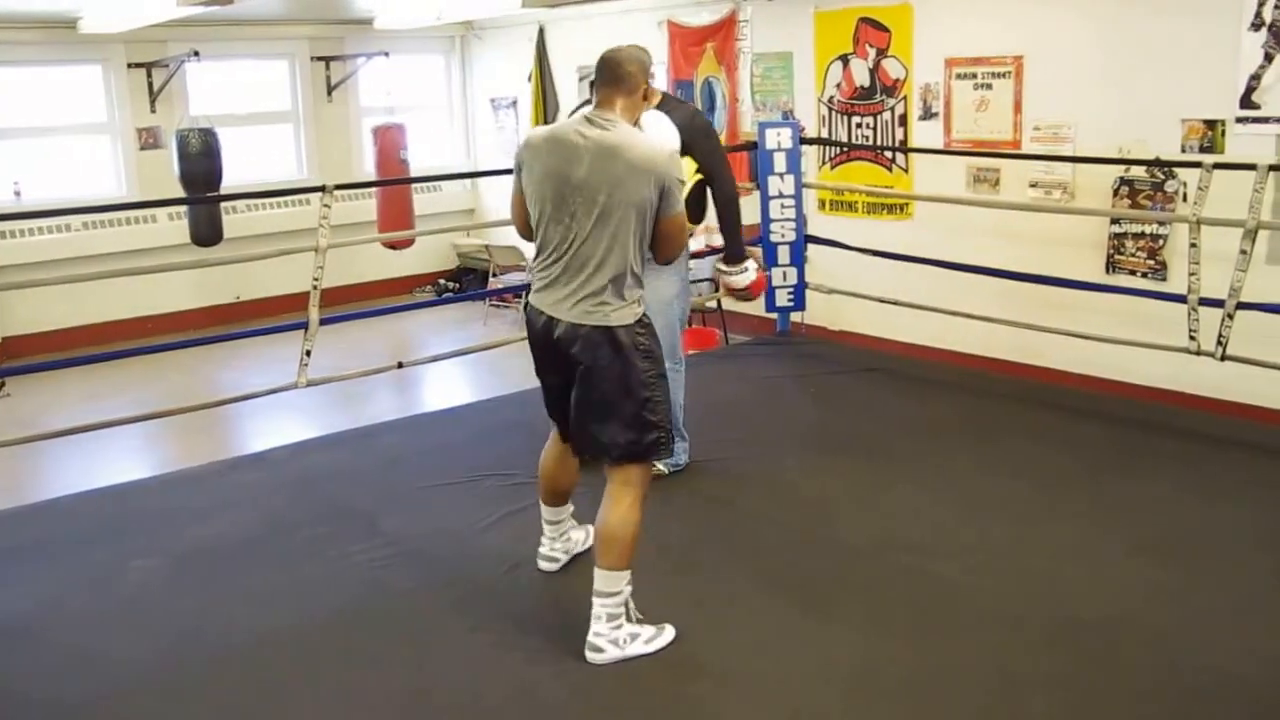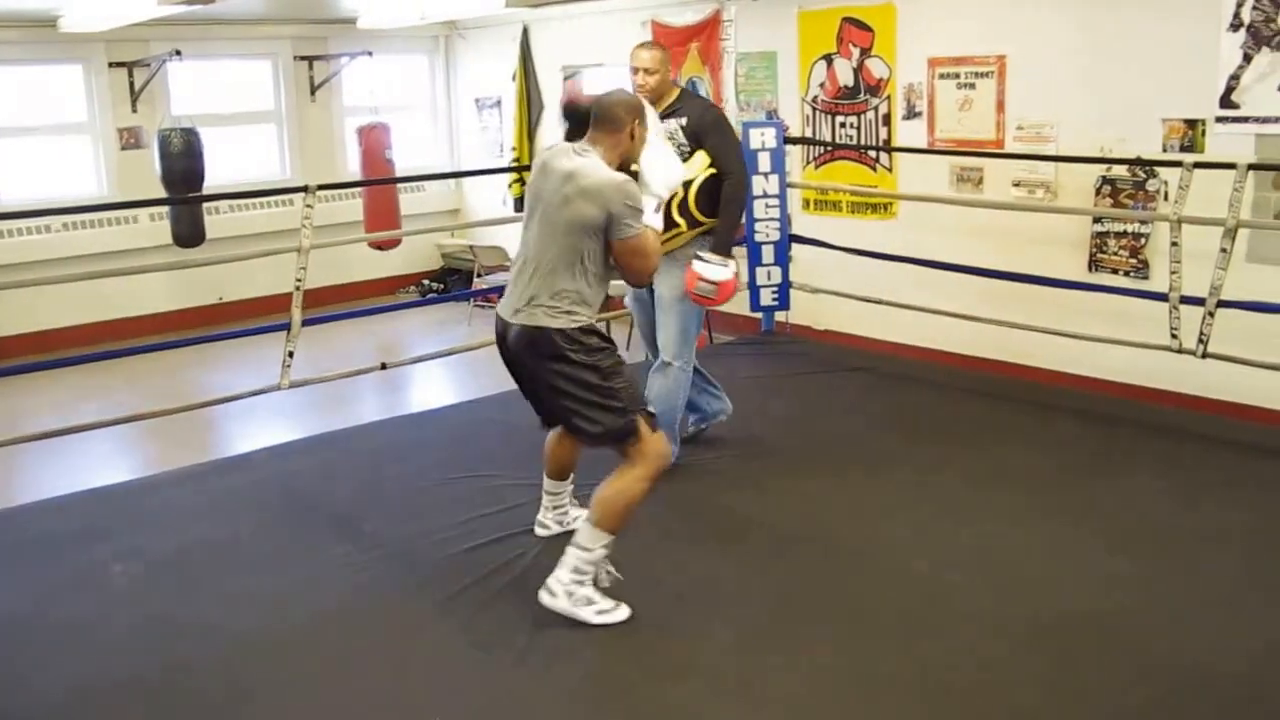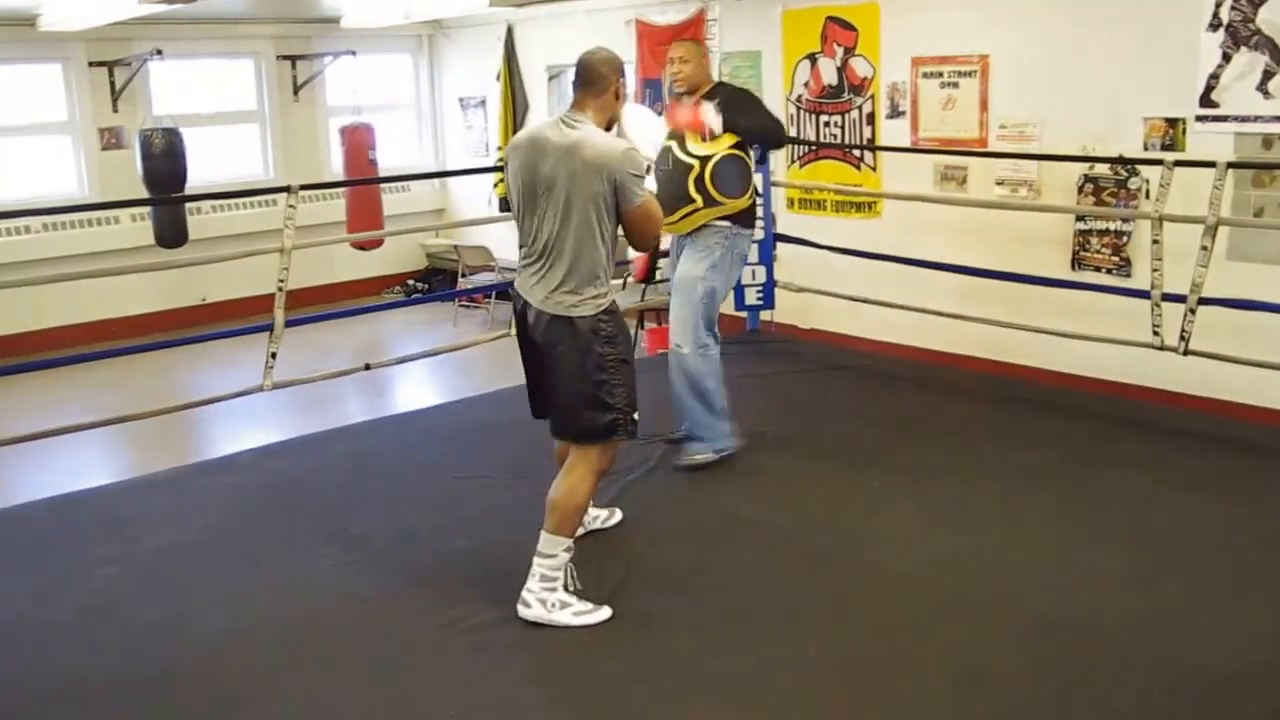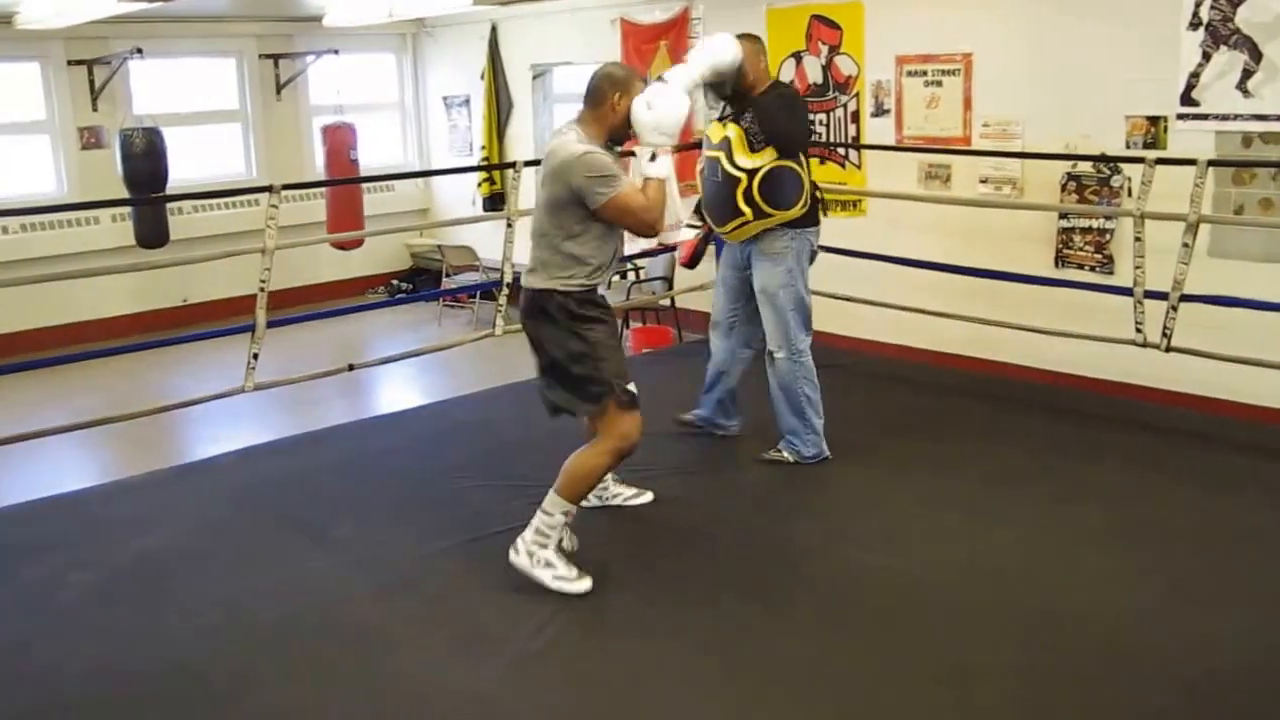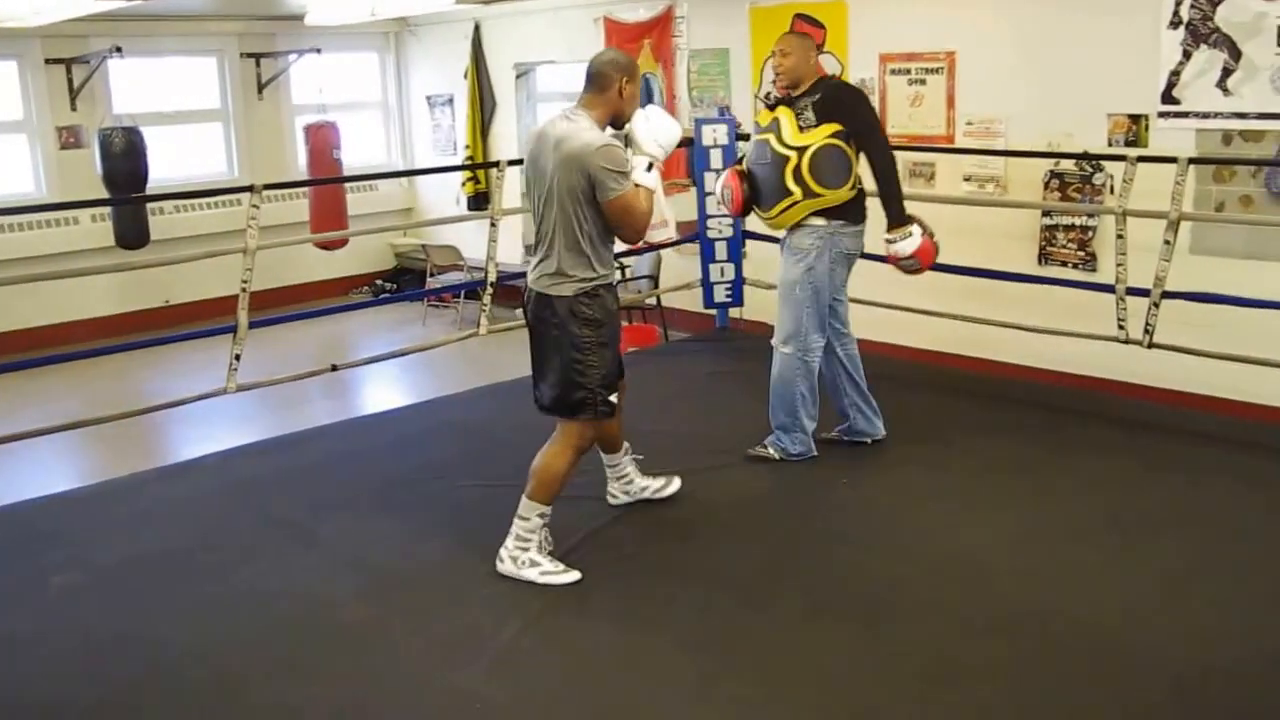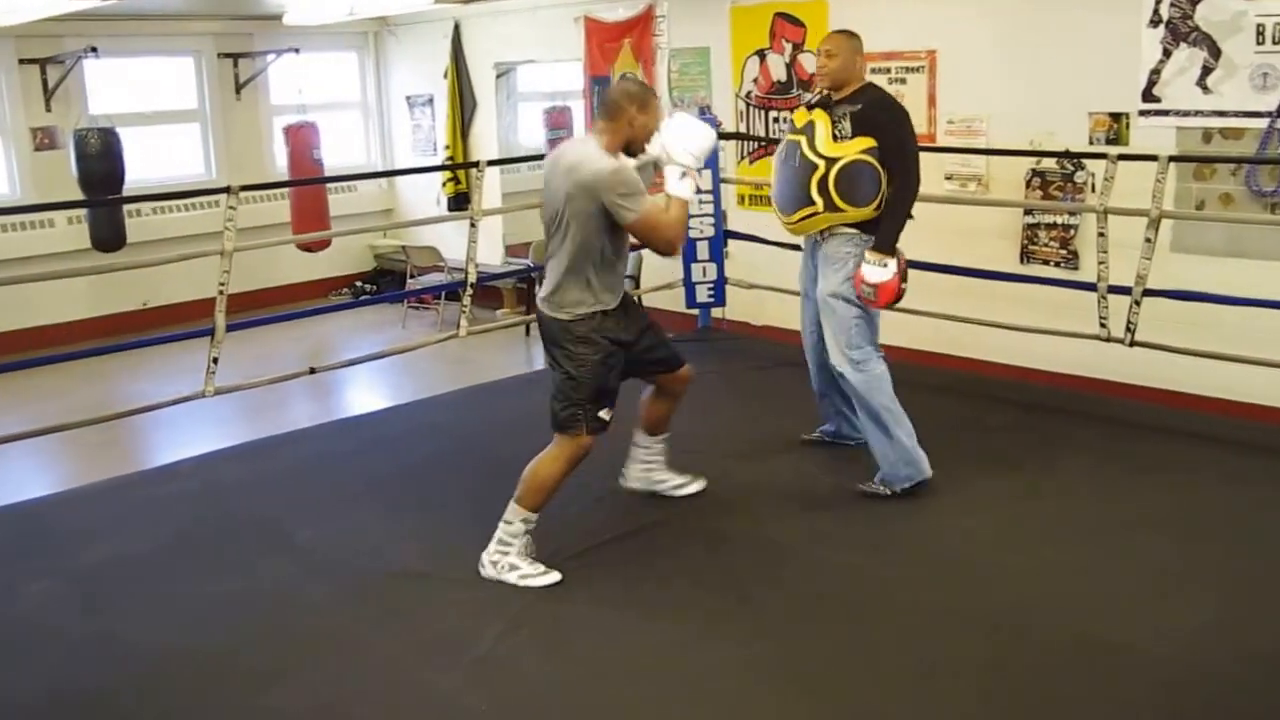
dt=0.5s
person 1, frame 1
left shoulder: (536, 144)
right shoulder: (657, 159)
right elbow: (669, 252)
left hip: (545, 315)
right hip: (610, 329)
left knee: (567, 434)
right knee: (629, 476)
left ankle: (557, 540)
right ankle: (609, 628)
person 1, frame 2
left shoulder: (551, 159)
right shoulder: (616, 189)
right elbow: (640, 273)
right wrist: (652, 204)
left hip: (514, 324)
right hip: (560, 335)
left knee: (573, 418)
right knee: (647, 454)
left ankle: (555, 512)
right ankle: (572, 582)
person 1, frame 3
left shoulder: (524, 143)
right shoulder: (618, 155)
right elbow: (647, 237)
right wrist: (641, 169)
left hip: (531, 302)
right hip: (582, 316)
left knee: (571, 424)
right knee: (592, 451)
left ankle: (575, 513)
right ankle: (544, 588)
person 1, frame 4
left shoulder: (581, 139)
right shoulder: (583, 161)
left elbow: (623, 151)
right elbow: (649, 220)
right wrist: (659, 152)
left hip: (576, 296)
right hip: (561, 304)
left knee: (616, 400)
right knee: (621, 430)
left ankle: (601, 484)
right ankle: (537, 543)
person 1, frame 5
left shoulder: (548, 132)
right shoulder: (600, 149)
right elbow: (634, 229)
left wrist: (633, 160)
right wrist: (648, 163)
left hip: (558, 287)
right hip: (576, 297)
left knee: (607, 394)
right knee: (577, 428)
left ankle: (625, 481)
right ankle: (520, 547)
person 1, frame 6
left shoulder: (569, 151)
right shoulder: (606, 175)
right elbow: (667, 240)
left wrist: (651, 166)
right wrist: (681, 170)
left hip: (609, 302)
right hip: (575, 318)
left knee: (676, 375)
right knee: (573, 442)
left ankle: (644, 467)
right ankle: (504, 550)
person 2, frame 1
left shoulder: (686, 120)
left elbow: (722, 185)
left wrist: (734, 255)
left hip: (660, 258)
left knee: (660, 356)
left ankle: (669, 449)
person 2, frame 2
left shoulder: (700, 115)
left elbow: (736, 179)
left wrist: (721, 246)
left hip: (683, 251)
left knee: (671, 353)
right knee: (662, 344)
right ankle: (708, 405)
person 2, frame 3
left shoulder: (732, 100)
right shoulder: (675, 117)
left elbow: (774, 135)
left wrist: (719, 121)
left hip: (720, 234)
right hip: (685, 235)
left knee: (688, 336)
right knee: (693, 334)
left ankle: (711, 435)
right ankle: (704, 425)
person 2, frame 4
left shoulder: (784, 102)
right shoulder: (729, 109)
left elbow: (793, 143)
left wrist: (750, 93)
right wrist: (702, 225)
left hip: (783, 238)
right hip: (742, 237)
left knee: (785, 344)
right knee: (728, 327)
left ankle: (805, 442)
right ankle: (716, 413)
person 2, frame 5
left shoulder: (838, 97)
right shoulder: (781, 107)
left elbow: (878, 151)
right elbow: (763, 162)
left wrist: (897, 216)
right wrist: (740, 176)
left hip: (826, 230)
right hip: (804, 231)
left knee: (795, 338)
right knee: (831, 333)
left ankle: (790, 440)
right ankle: (862, 424)
person 2, frame 6
left shoulder: (880, 109)
right shoulder: (823, 108)
left elbow: (905, 180)
left wrist: (885, 246)
left hip: (850, 244)
right hip: (819, 242)
left knee: (853, 355)
right knee: (819, 343)
left ankle: (904, 466)
right ankle: (843, 424)
